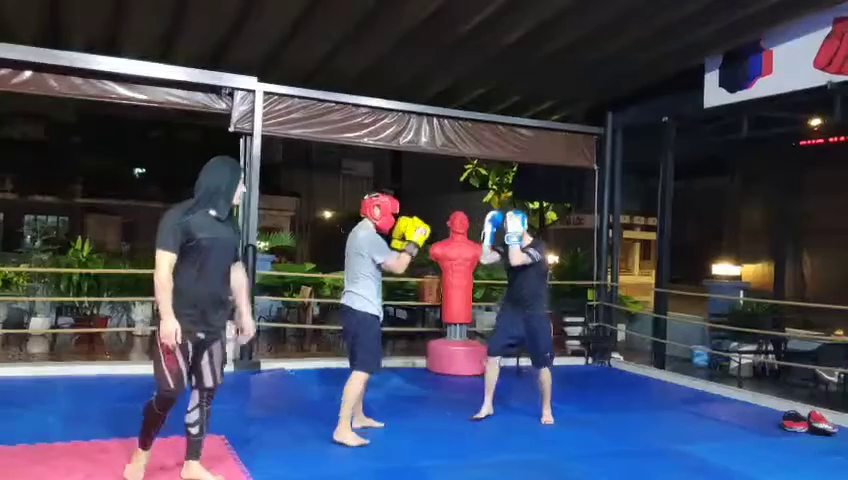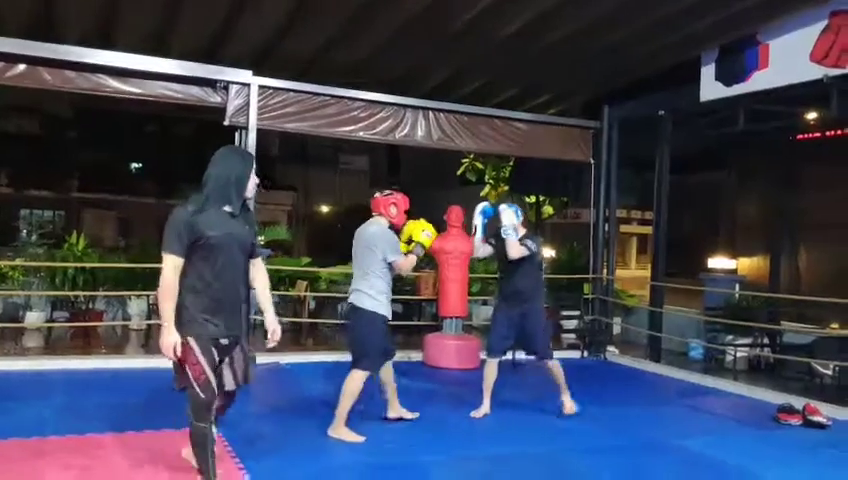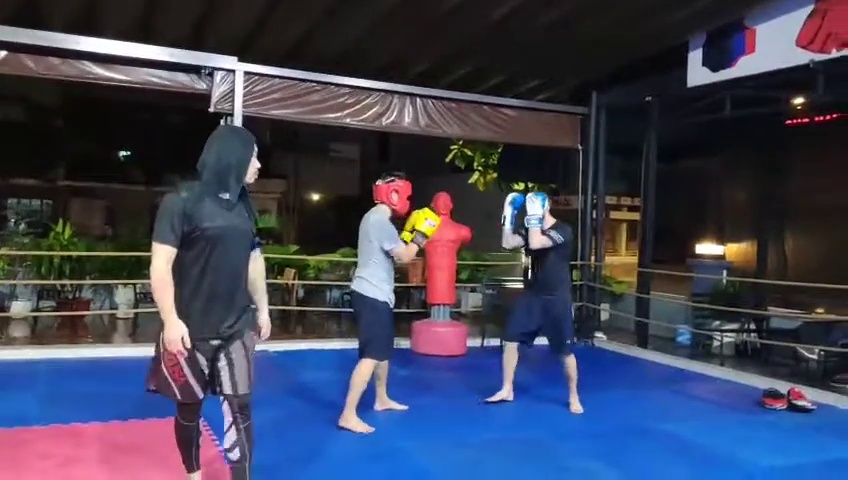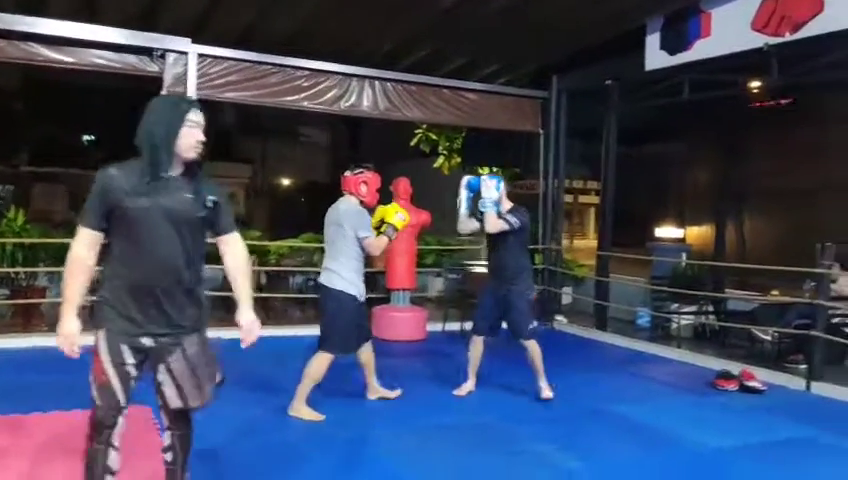
dt=0.5s
person 1, frame 1
left shoulder: (228, 224)
right shoulder: (180, 219)
left elbow: (236, 271)
right elbow: (163, 270)
left wrist: (244, 314)
right wrist: (168, 318)
left hip: (214, 325)
right hip: (180, 323)
left knee: (205, 392)
right knee: (168, 391)
right ankle: (142, 453)
person 1, frame 2
left shoulder: (244, 219)
right shoulder: (188, 215)
left elbow: (256, 268)
right elbow: (170, 274)
left wrist: (269, 314)
right wrist: (168, 326)
left hip: (233, 326)
right hip: (196, 327)
left knee: (227, 394)
right knee: (204, 402)
left ankle: (196, 450)
person 1, frame 3
left shoulder: (243, 206)
right shoulder: (181, 202)
right elbow: (160, 265)
left wrist: (262, 309)
right wrist: (171, 319)
left hip: (235, 325)
right hip: (191, 326)
left knee: (239, 405)
right knee: (189, 404)
person 1, frame 4
left shoulder: (205, 190)
right shoulder: (114, 181)
left elbow: (232, 246)
right elbow: (85, 249)
left wrist: (245, 306)
right wrist: (69, 313)
left hip: (182, 323)
right hip: (122, 320)
left knee: (178, 412)
right knee: (106, 414)
person 2, frame 1
left shoulder: (359, 233)
right shoulder: (371, 238)
left elbow: (385, 262)
right elbow: (397, 268)
left wrist: (399, 239)
right wrist: (414, 242)
left hip: (359, 309)
right hip: (362, 310)
left knee: (365, 366)
right knee: (363, 369)
left ankle: (358, 417)
right ankle: (342, 428)
person 2, frame 2
left shoulder: (366, 230)
right shoulder: (384, 233)
right elbow: (403, 268)
left wrist: (405, 242)
right wrist: (420, 244)
left hip: (369, 307)
right hip: (370, 309)
left knee: (385, 357)
right knee: (363, 367)
left ankle: (394, 407)
right ankle: (338, 425)
person 2, frame 3
left shoulder: (375, 218)
right shoulder: (381, 223)
left elbow: (394, 249)
right elbow: (403, 257)
left wrist: (409, 231)
right wrist: (422, 233)
left hip: (376, 295)
right hip: (372, 296)
left knee: (384, 350)
right knee: (372, 355)
left ankle: (382, 399)
right ankle: (348, 415)
person 2, frame 4
left shoulder: (338, 209)
right shoulder: (356, 211)
right elbow: (374, 249)
left wrist: (375, 225)
right wrist: (392, 227)
left hip: (346, 288)
right hip: (341, 289)
left knee: (364, 337)
right knee: (329, 349)
left ankle: (373, 388)
right ankle: (298, 404)
person 3, frame 1
left shoulder: (538, 247)
right shoulder: (508, 245)
left elbow: (516, 261)
right elbow: (485, 259)
left wrist: (514, 235)
right wrist: (489, 231)
left hip: (535, 314)
right hip: (510, 311)
left knee: (542, 364)
right knee: (493, 355)
left ankle: (546, 410)
right ankle: (488, 405)
person 3, frame 2
left shoulder: (533, 240)
right shoulder: (499, 239)
left elbow: (514, 254)
right elbow: (478, 252)
left wrist: (508, 226)
right wrist: (479, 224)
left hip: (531, 307)
right hip: (505, 306)
left knee: (546, 357)
right knee: (492, 356)
left ankle: (565, 395)
right ankle: (485, 404)
person 3, frame 3
left shoulder: (562, 230)
right shoulder: (532, 228)
left elbow: (535, 244)
right elbow: (507, 243)
left wrist: (534, 217)
right wrist: (509, 214)
left hip: (556, 299)
right hip: (532, 295)
left knee: (565, 352)
right knee: (511, 340)
left ankle: (573, 397)
right ankle: (507, 390)
person 3, frame 4
left shoulder: (519, 214)
right shoulder: (491, 213)
left elbow: (491, 228)
right elbow: (463, 228)
left wrist: (488, 199)
right wrist: (465, 197)
left hip: (518, 286)
right hip: (494, 284)
left knee: (525, 337)
right knee: (477, 334)
left ankle: (543, 382)
right ankle: (471, 381)
